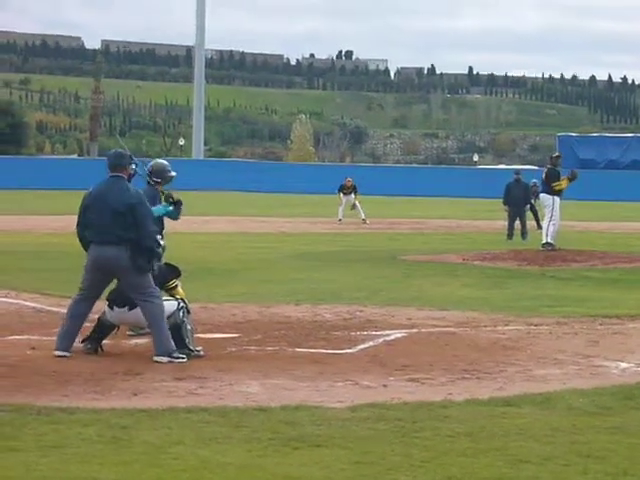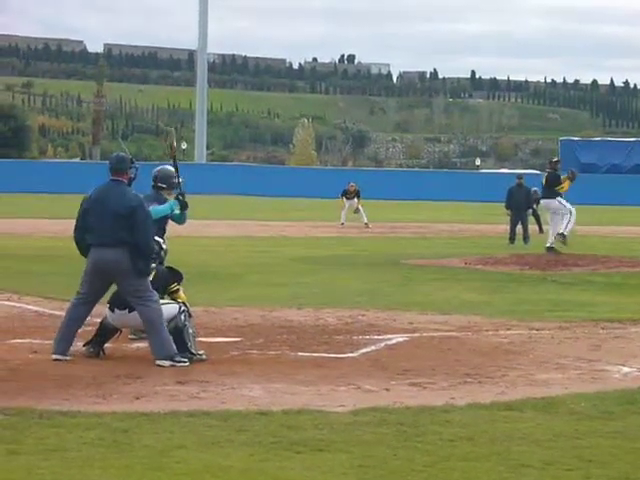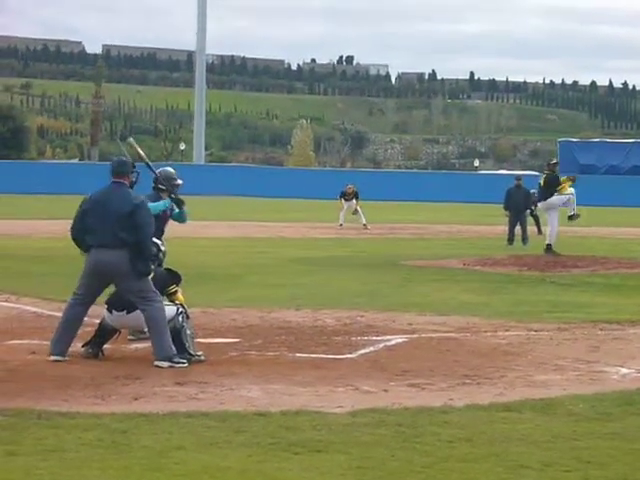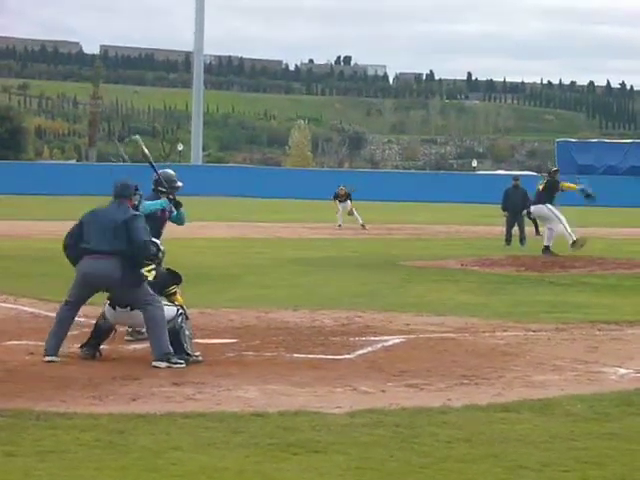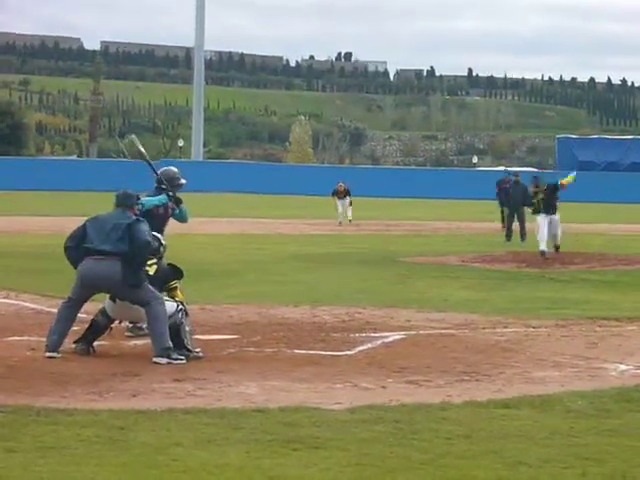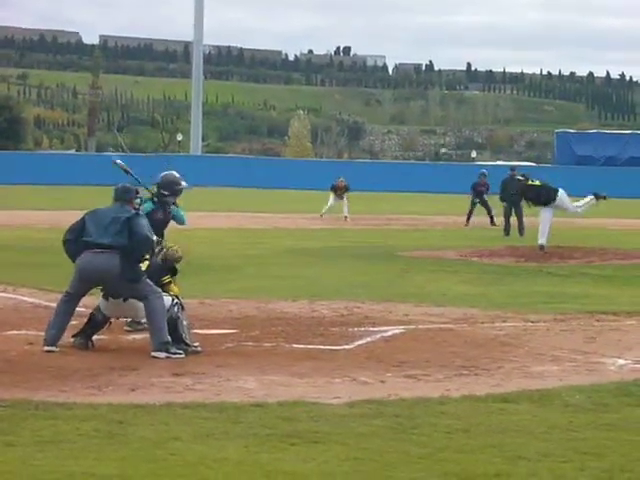
dt=0.4s
person 1, frame 1
left shoulder: (92, 193)
right shoulder: (133, 195)
left elbow: (81, 229)
right elbow: (147, 231)
right wrist: (154, 253)
left hip: (97, 253)
right hip: (126, 254)
left knee: (83, 298)
right knee: (151, 298)
left ankle: (63, 346)
right ankle: (164, 351)
person 1, frame 2
left shoulder: (91, 197)
right shoulder: (133, 199)
left elbow: (79, 233)
right elbow: (145, 236)
left wrist: (90, 254)
right wrist: (147, 261)
left hip: (97, 257)
right hip: (125, 258)
left knee: (81, 302)
right knee: (148, 303)
left ankle: (59, 349)
right ankle: (165, 354)
person 1, frame 3
left shoulder: (92, 199)
right shoulder: (136, 201)
left elbow: (76, 232)
right elbow: (145, 236)
right wrist: (145, 262)
left hip: (96, 258)
right hip: (124, 259)
left knee: (78, 302)
right knee: (151, 302)
left ankle: (57, 350)
right ankle: (165, 355)
person 1, frame 4
left shoulder: (92, 215)
right shoulder: (133, 216)
left elbow: (69, 243)
right elbow: (141, 245)
right wrist: (148, 257)
left hip: (87, 267)
right hip: (116, 268)
left knee: (70, 305)
right knee: (152, 304)
left ankle: (50, 351)
right ankle: (163, 356)
person 1, frame 5
left shoulder: (94, 220)
right shoulder: (135, 221)
left elbow: (70, 244)
right elbow: (144, 244)
right wrist: (136, 267)
left hip: (88, 268)
right hip: (116, 270)
left knee: (71, 304)
right knee: (154, 301)
left ankle: (52, 347)
right ankle: (163, 352)
person 1, frame 6
left shoulder: (93, 214)
right shoulder: (134, 215)
left elbow: (69, 238)
right elbow: (144, 239)
right wrist: (134, 260)
left hip: (86, 262)
right hip: (114, 263)
left knee: (70, 298)
right knee: (152, 295)
left ankle: (50, 341)
right ankle: (161, 346)
person 2, frame 1
left shoulder: (157, 194)
right shoulder: (148, 193)
left elbow: (174, 216)
left wrist: (177, 206)
right wrist: (165, 206)
right ankle: (136, 324)
person 2, frame 2
left shoulder: (165, 201)
right shoulder: (150, 198)
left elbow: (180, 220)
right elbow: (151, 214)
left wrist: (183, 209)
right wrist: (174, 204)
right ankle: (138, 328)
person 2, frame 3
left shoulder: (166, 203)
right shoulder: (150, 199)
left elbow: (182, 219)
left wrist: (180, 206)
right wrist: (168, 202)
right ankle: (136, 328)
person 2, frame 4
left shoulder: (165, 206)
right shoulder: (150, 200)
left elbow: (180, 221)
right elbow: (142, 209)
left wrist: (178, 208)
right wrist: (165, 202)
right ankle: (133, 329)
person 2, frame 5
left shoulder: (169, 203)
right shoulder: (152, 198)
left elbow: (184, 219)
right elbow: (141, 204)
left wrist: (180, 205)
right wrist: (165, 198)
right ankle: (134, 325)
person 2, frame 6
left shoulder: (170, 204)
right shoulder: (150, 203)
left elbow: (182, 221)
left wrist: (171, 207)
right wrist: (151, 204)
right ankle: (133, 319)
person 3, frame 1
right shoulder: (162, 269)
right elbow: (179, 296)
left hip: (115, 314)
right hip: (141, 312)
right knee: (179, 305)
left ankle: (91, 342)
right ankle: (185, 349)
person 3, frame 2
right shoulder: (164, 272)
right elbow: (181, 300)
left hip: (116, 315)
right knee: (181, 309)
left ankle: (93, 347)
right ankle: (187, 353)
person 3, frame 3
right shoulder: (163, 274)
right elbow: (179, 302)
left hip: (113, 316)
right hip: (139, 316)
right knee: (179, 311)
left ankle: (92, 348)
right ankle: (185, 354)
person 3, frame 4
right shoulder: (163, 274)
right elbow: (178, 302)
left hip: (114, 313)
right hip: (140, 312)
left knee: (107, 313)
right knee: (178, 312)
left ankle: (89, 348)
right ankle: (183, 354)
person 3, frame 5
right shoulder: (164, 268)
right elbow: (177, 297)
left hip: (116, 306)
left knee: (106, 311)
right knee: (178, 308)
left ankle: (83, 344)
right ankle: (183, 350)
person 3, frame 6
right shoulder: (157, 264)
right elbow: (174, 293)
left hip: (109, 304)
right hip: (135, 304)
left knee: (103, 306)
right knee: (173, 302)
left ankle: (82, 338)
right ankle: (181, 345)
